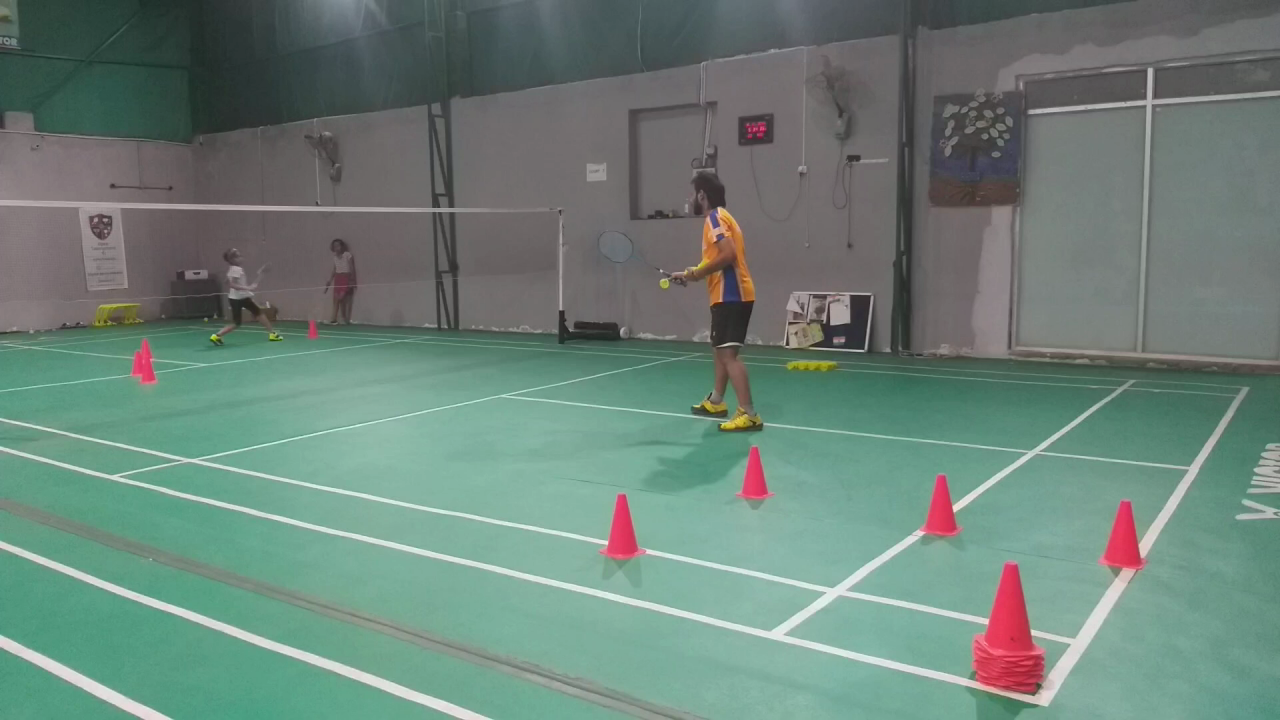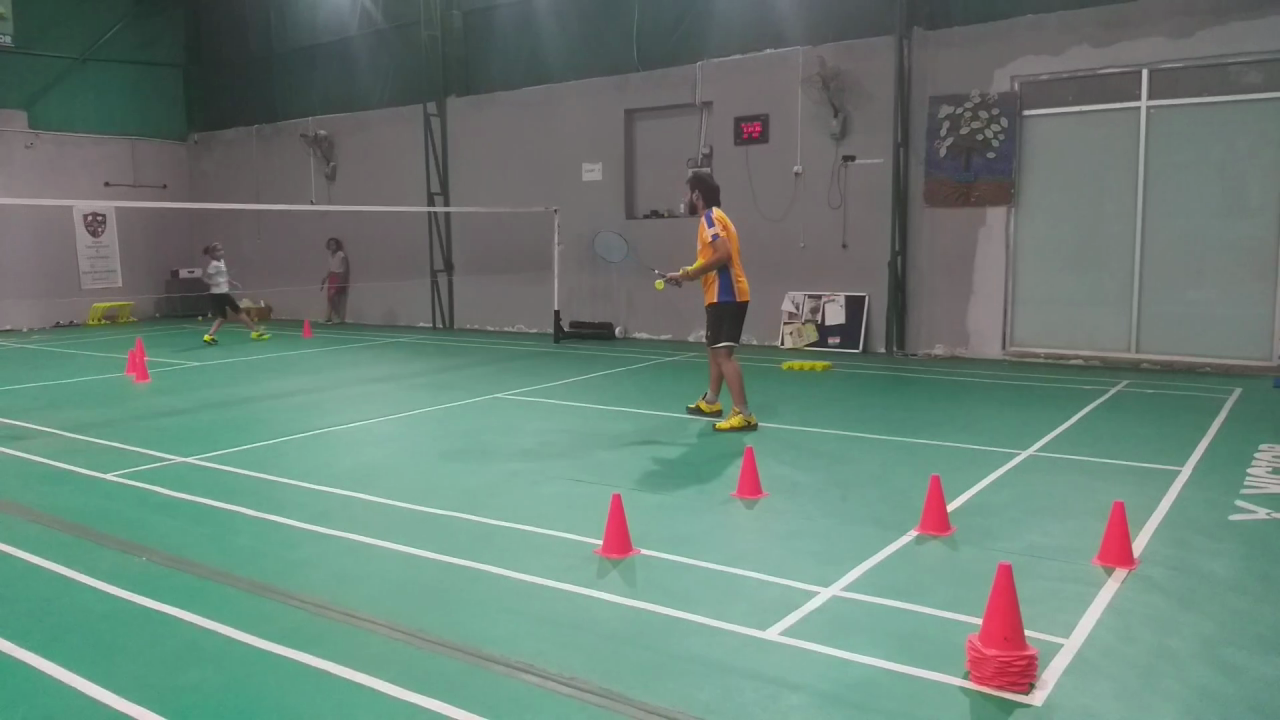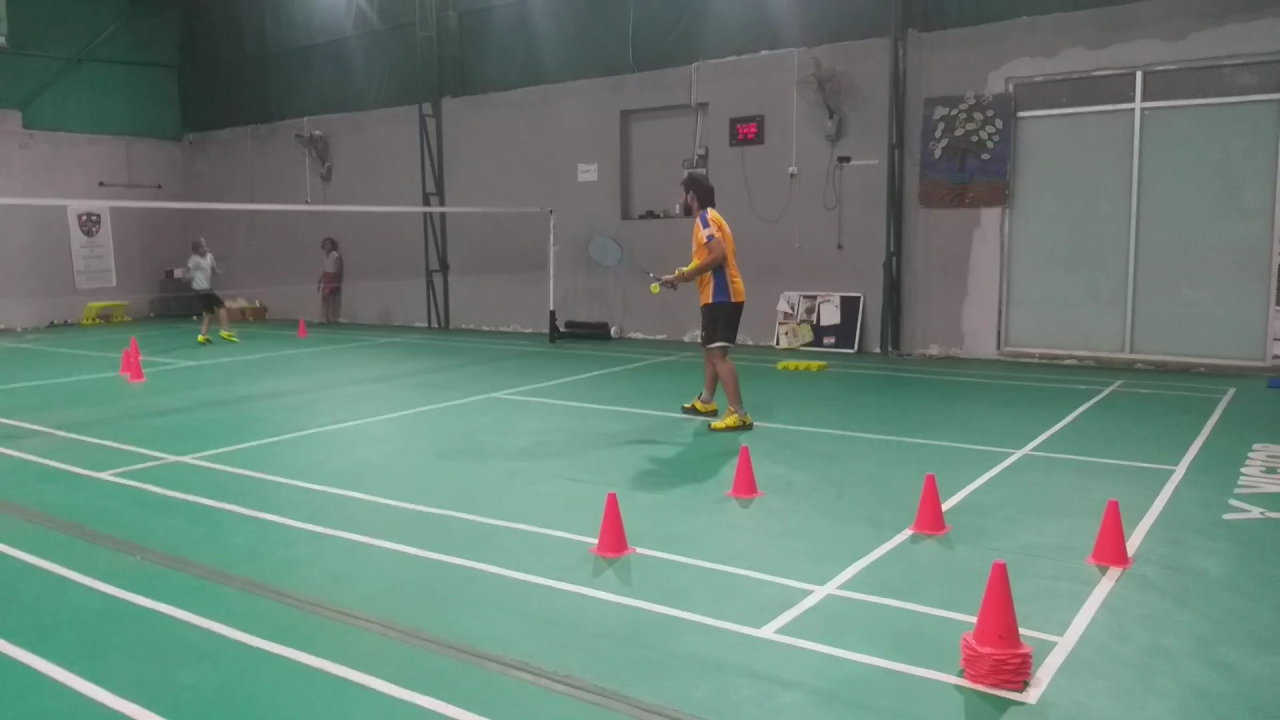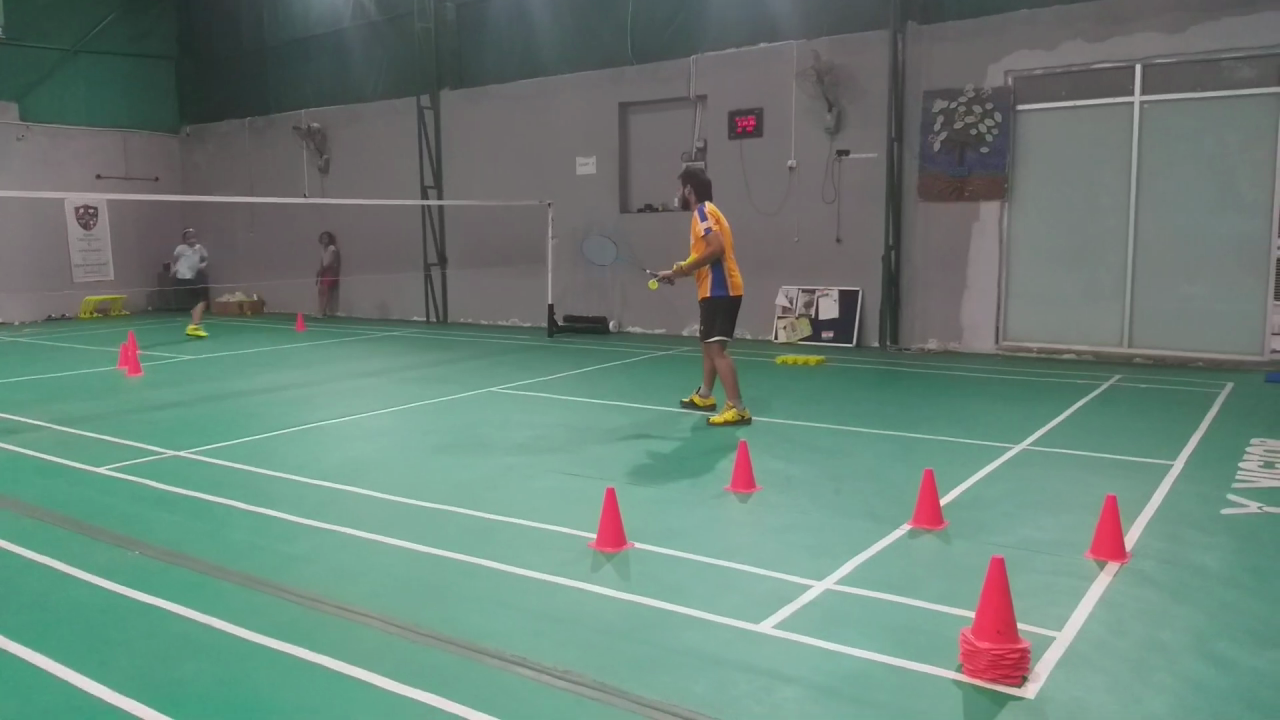
dt=0.1s
person 1, frame 1
left shoulder: (715, 218)
right shoulder: (719, 218)
left elbow: (728, 255)
left wrist: (698, 272)
right wrist: (690, 274)
left hip: (730, 297)
right hip: (728, 296)
left knee: (729, 354)
right knee: (720, 351)
left ankle: (749, 415)
right ankle: (715, 402)
person 1, frame 2
left shoulder: (710, 217)
right shoulder: (714, 218)
left elbow: (723, 255)
left wrist: (693, 272)
right wrist: (685, 275)
left hip: (725, 297)
right hip: (723, 296)
left knee: (723, 354)
right knee: (715, 351)
left ankle: (744, 415)
right ankle: (710, 402)
person 1, frame 3
left shoulder: (705, 218)
right shoulder: (708, 219)
left elbow: (718, 256)
left wrist: (689, 273)
right wrist: (678, 277)
left hip: (720, 297)
right hip: (719, 297)
left knee: (718, 354)
right knee: (711, 351)
left ankle: (739, 414)
right ankle: (706, 402)
person 1, frame 4
left shoulder: (703, 212)
right shoulder: (706, 212)
left elbow: (717, 249)
left wrist: (687, 267)
right wrist: (676, 272)
left hip: (719, 291)
right hip: (718, 290)
left knee: (716, 348)
right knee: (709, 345)
left ankle: (738, 409)
right ankle: (704, 396)
